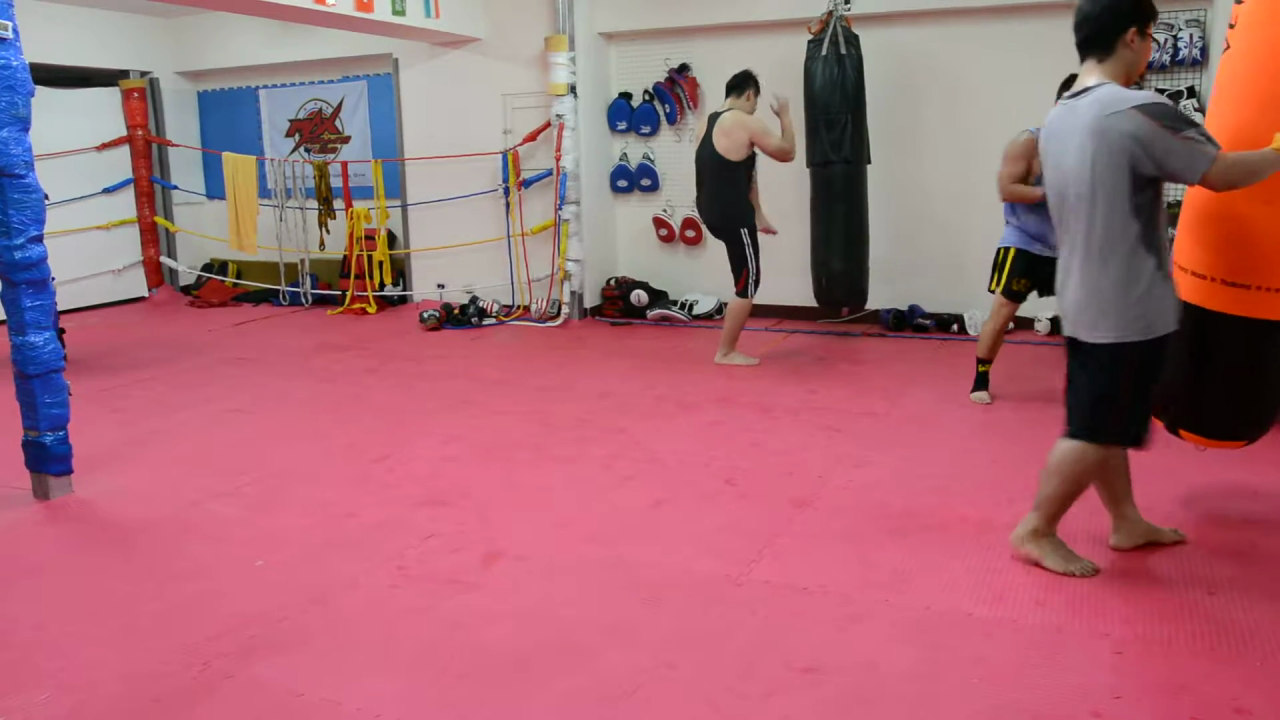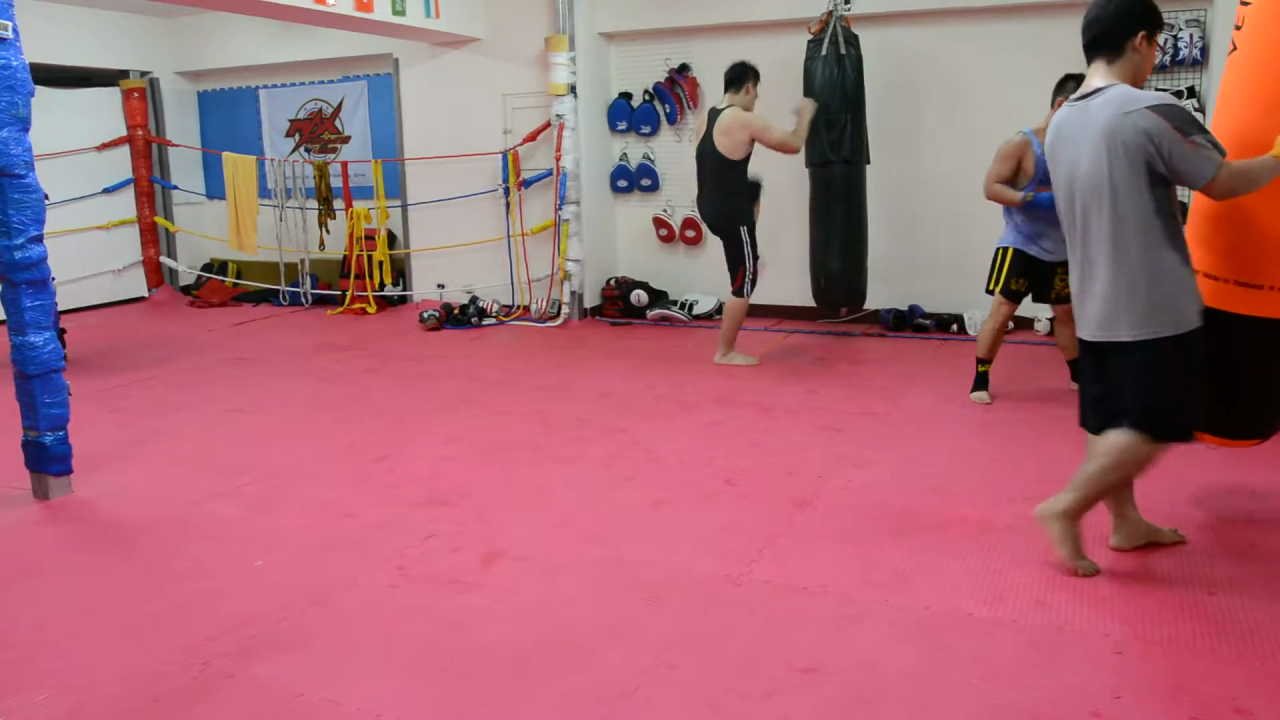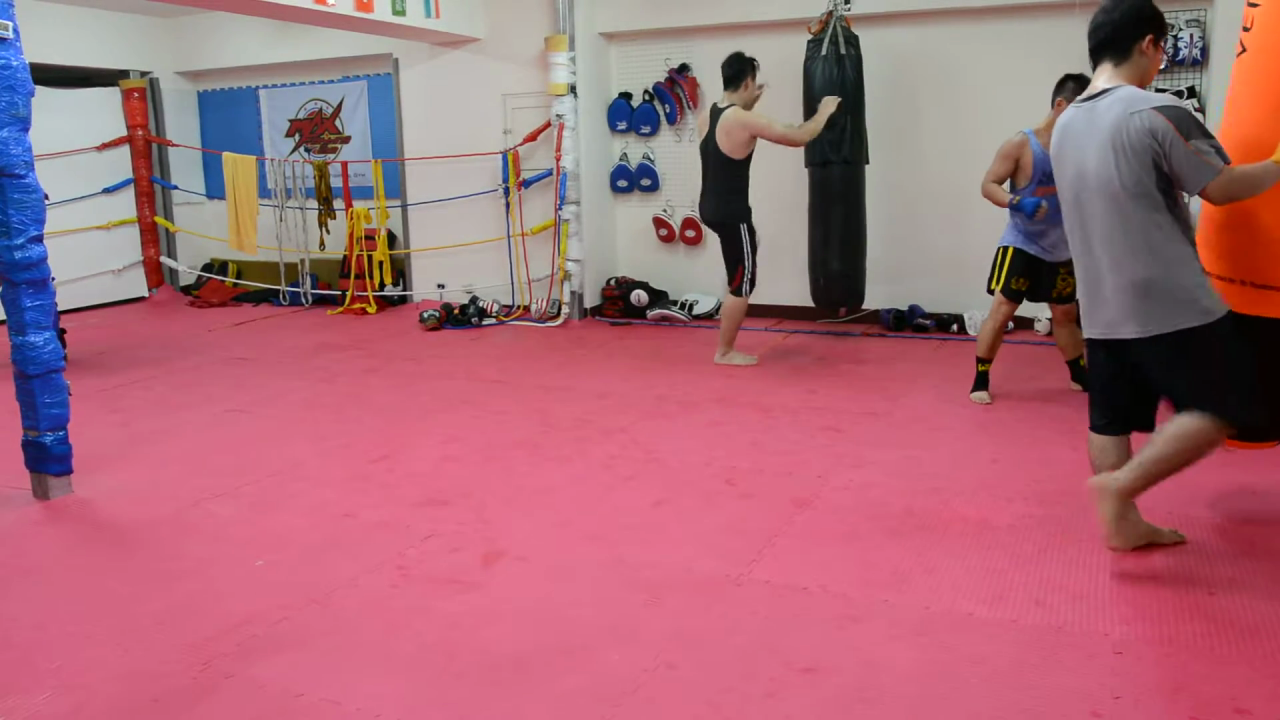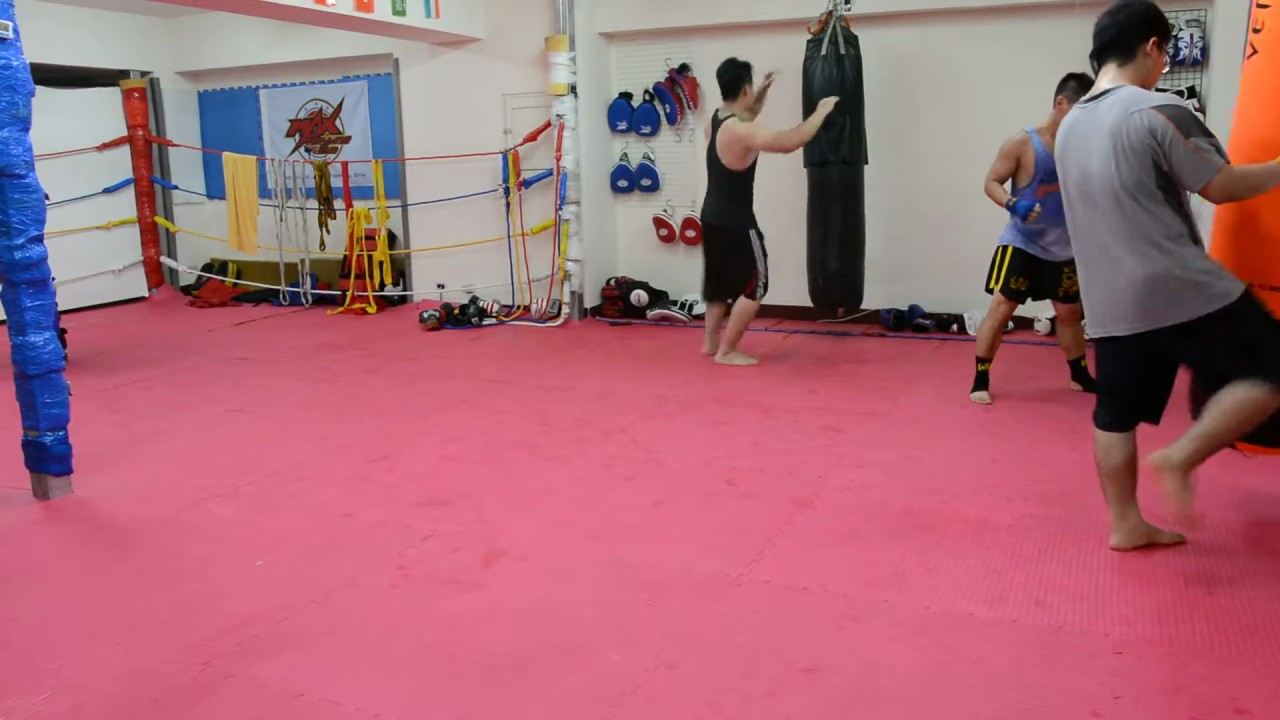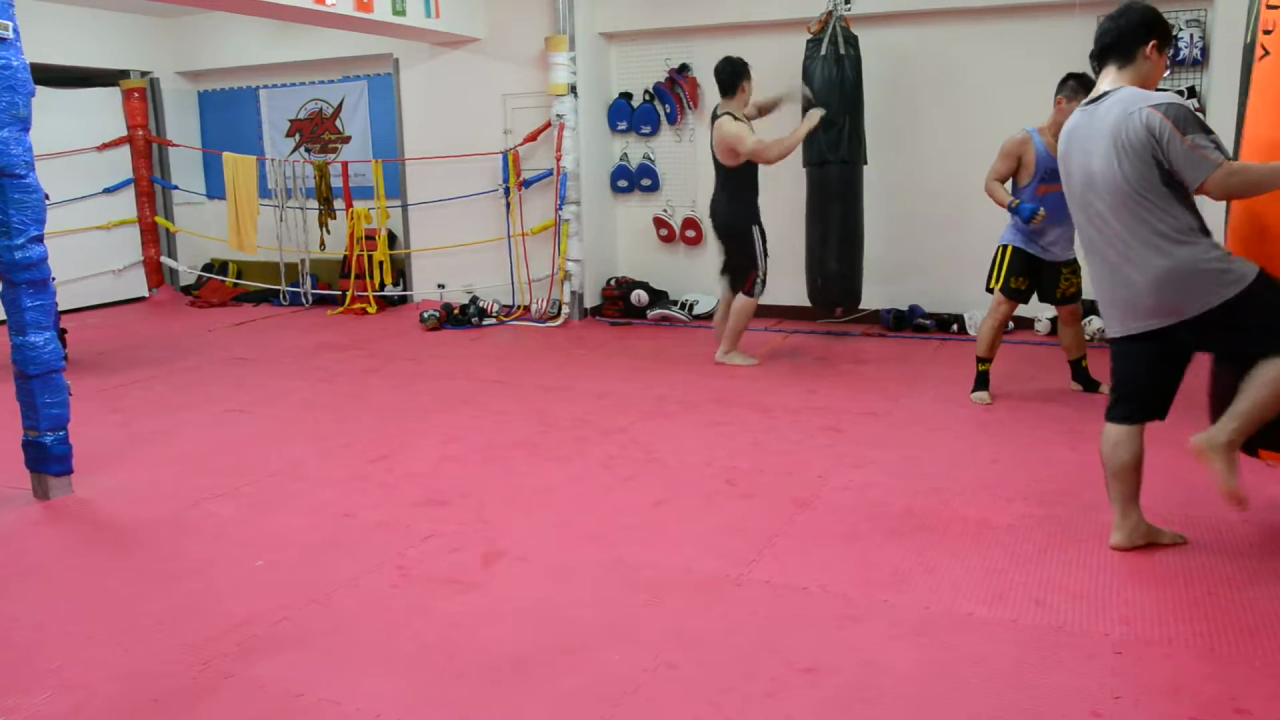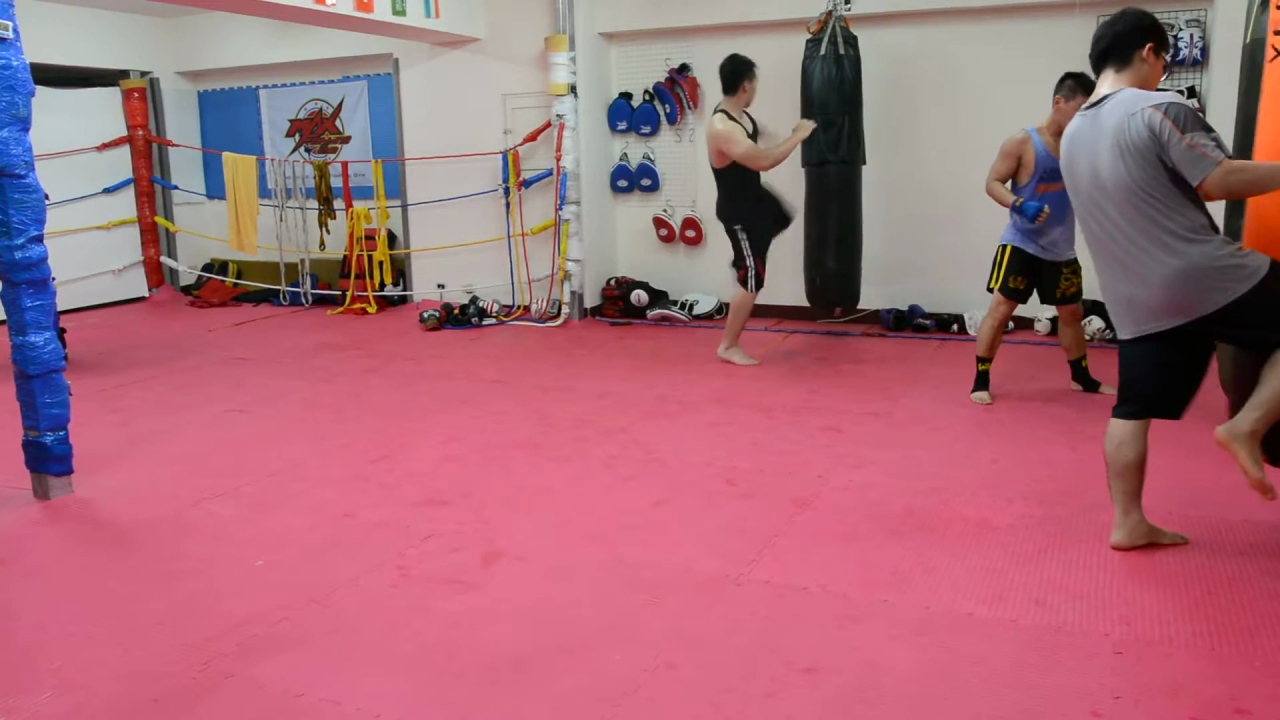
dt=0.1s
person 1, frame 1
left shoulder: (1057, 118)
right shoulder: (1139, 111)
right elbow: (1219, 173)
left hip: (1085, 301)
right hip: (1128, 305)
left knee: (1110, 421)
right knee: (1097, 428)
left ankle: (1127, 523)
right ankle: (1036, 531)
person 1, frame 2
left shoulder: (1061, 122)
right shoulder: (1151, 112)
right elbow: (1221, 181)
left hip: (1095, 303)
right hip: (1152, 303)
left knee: (1110, 418)
right knee: (1152, 427)
left ankle: (1127, 524)
right ankle: (1064, 510)
person 1, frame 3
left shoulder: (1066, 125)
right shoulder: (1156, 113)
right elbow: (1220, 187)
left wrist: (1173, 176)
left hip: (1102, 304)
right hip: (1168, 298)
left knee: (1113, 419)
right knee: (1221, 408)
left ankle: (1125, 522)
right ankle: (1120, 485)
person 1, frame 4
left shoulder: (1070, 125)
right shoulder: (1160, 112)
right elbow: (1221, 185)
left wrist: (1175, 181)
left hip: (1110, 301)
right hip: (1178, 288)
left knee: (1117, 413)
left ankle: (1126, 524)
right ankle: (1181, 455)
person 1, frame 5
left shoulder: (1072, 128)
right shoulder: (1159, 110)
right elbow: (1221, 181)
left wrist: (1177, 182)
left hip: (1125, 298)
right hip: (1192, 280)
left knee: (1127, 410)
left ankle: (1128, 524)
right ankle: (1223, 438)
person 1, frame 6
left shoulder: (1072, 135)
right shoulder: (1161, 110)
right elbow: (1221, 181)
left wrist: (1189, 188)
left hip: (1136, 300)
right hip: (1203, 277)
left knee: (1132, 408)
left ankle: (1128, 523)
person 2, frame 1
right shoulder: (1026, 143)
right elbow: (1006, 190)
left hip: (1058, 247)
right hip: (1021, 245)
right knee: (1002, 313)
right ankle: (980, 380)
person 2, frame 2
right shoulder: (1021, 145)
right elbow: (991, 186)
right wrist: (1034, 201)
left hip: (1057, 250)
right hip: (1019, 246)
left knee: (1066, 312)
right knee: (1001, 312)
left ankle: (1080, 375)
right ankle: (981, 381)
person 2, frame 3
right shoulder: (1020, 144)
right elbow: (988, 186)
right wrist: (1019, 203)
left hip: (1059, 250)
right hip: (1021, 245)
left knee: (1066, 313)
right knee: (1001, 312)
left ankle: (1081, 376)
right ankle: (981, 381)
person 2, frame 4
right shoulder: (1022, 143)
right elbow: (991, 182)
right wrist: (1014, 205)
left hip: (1060, 249)
right hip: (1021, 244)
left knee: (1071, 312)
right knee: (1000, 310)
left ankle: (1081, 376)
right ankle: (980, 381)
person 2, frame 5
right shoulder: (1022, 143)
right elbow: (992, 182)
right wrist: (1016, 206)
left hip: (1061, 249)
right hip: (1021, 244)
left knee: (1071, 313)
right knee: (1000, 310)
left ankle: (1082, 377)
right ankle: (981, 381)
person 2, frame 6
right shoulder: (1021, 143)
right elbow: (993, 183)
right wrist: (1020, 206)
left hip: (1062, 249)
right hip: (1021, 244)
left knee: (1072, 313)
right knee: (1000, 310)
left ankle: (1082, 377)
right ankle: (981, 381)
person 3, frame 1
left shoulder: (706, 123)
right shoulder: (745, 122)
right elbow: (787, 153)
right wrist: (785, 116)
left hip: (708, 210)
right hip: (731, 216)
right knee: (746, 285)
left ankle: (759, 219)
right ankle: (726, 352)
person 3, frame 2
left shoulder: (706, 118)
right shoulder: (745, 120)
right elbow: (793, 146)
right wrist: (804, 116)
left hip: (708, 206)
right hip: (730, 213)
left knee: (752, 188)
right knee: (742, 283)
left ankle: (750, 254)
right ankle: (725, 352)
person 3, frame 3
left shoulder: (709, 114)
right shoulder: (746, 120)
right elbow: (799, 138)
left wrist: (750, 103)
right wrist: (825, 112)
left hip: (709, 207)
right hip: (731, 213)
right knee: (741, 282)
right ankle: (725, 351)
person 3, frame 4
left shoulder: (718, 118)
right shoulder: (741, 131)
right elbow: (790, 142)
left wrist: (763, 91)
right wrist: (820, 113)
left hip: (713, 215)
right hip: (735, 221)
left knee: (723, 283)
right knee: (754, 287)
left ankle: (711, 341)
right ankle: (726, 351)
person 3, frame 5
left shoulder: (723, 112)
right shoulder: (731, 129)
left elbow: (754, 111)
right elbow: (770, 155)
left wrist: (779, 100)
right wrist: (807, 123)
left hip: (724, 211)
right hip: (740, 217)
left knee: (738, 275)
right knee: (753, 284)
left ankle: (720, 328)
right ankle: (726, 350)
person 3, frame 6
left shoulder: (739, 113)
right shoulder: (721, 129)
right elbow: (762, 161)
right wrist: (798, 135)
left hip: (754, 197)
right hip: (739, 211)
left knee: (780, 218)
right knee: (751, 279)
right ankle: (729, 347)
